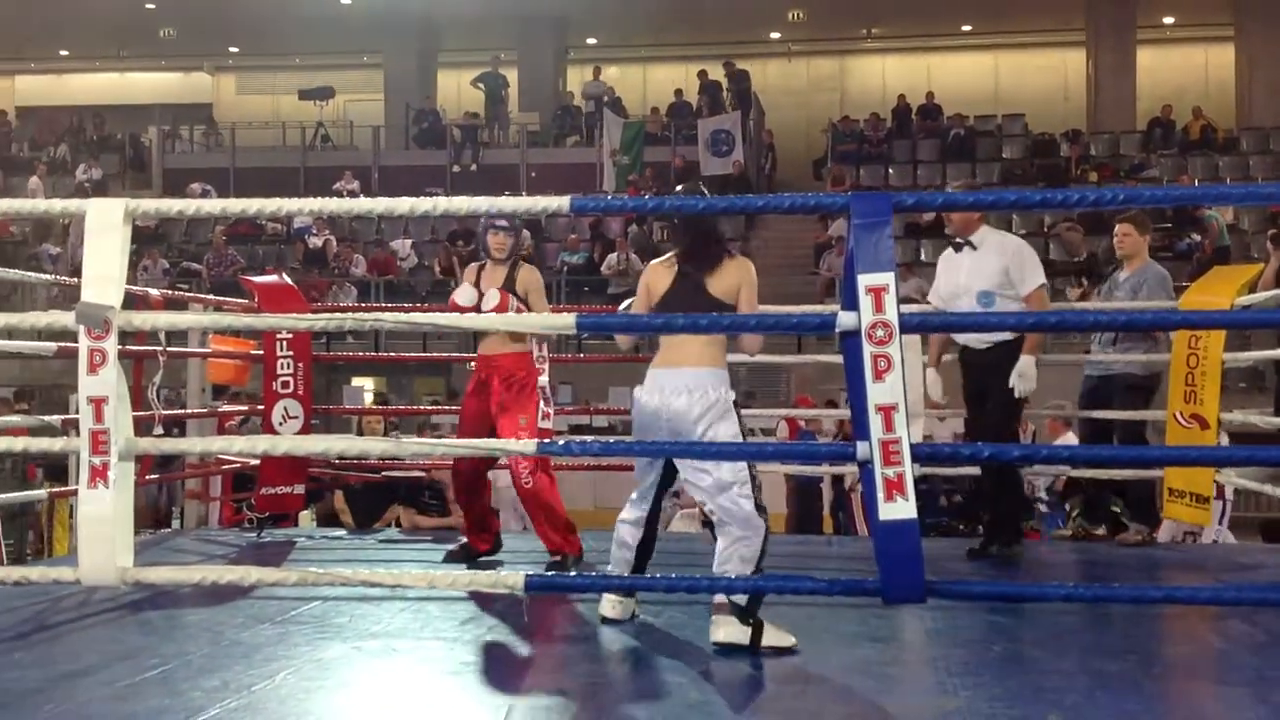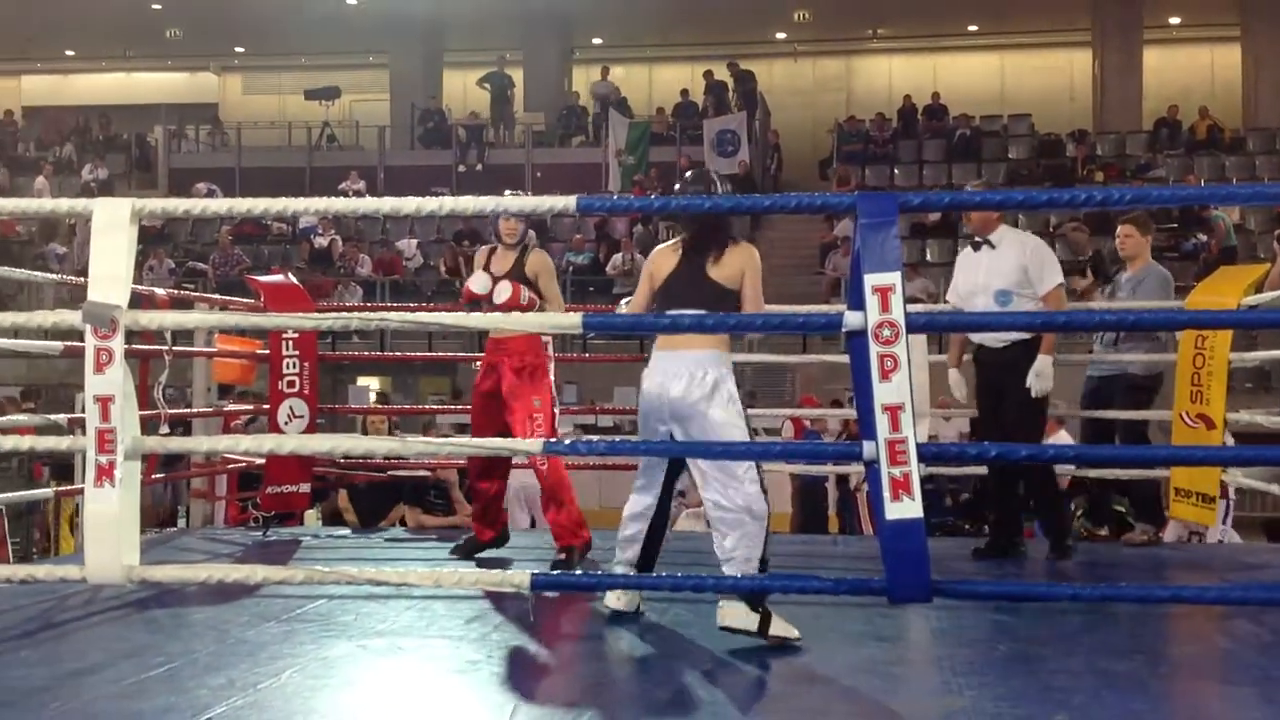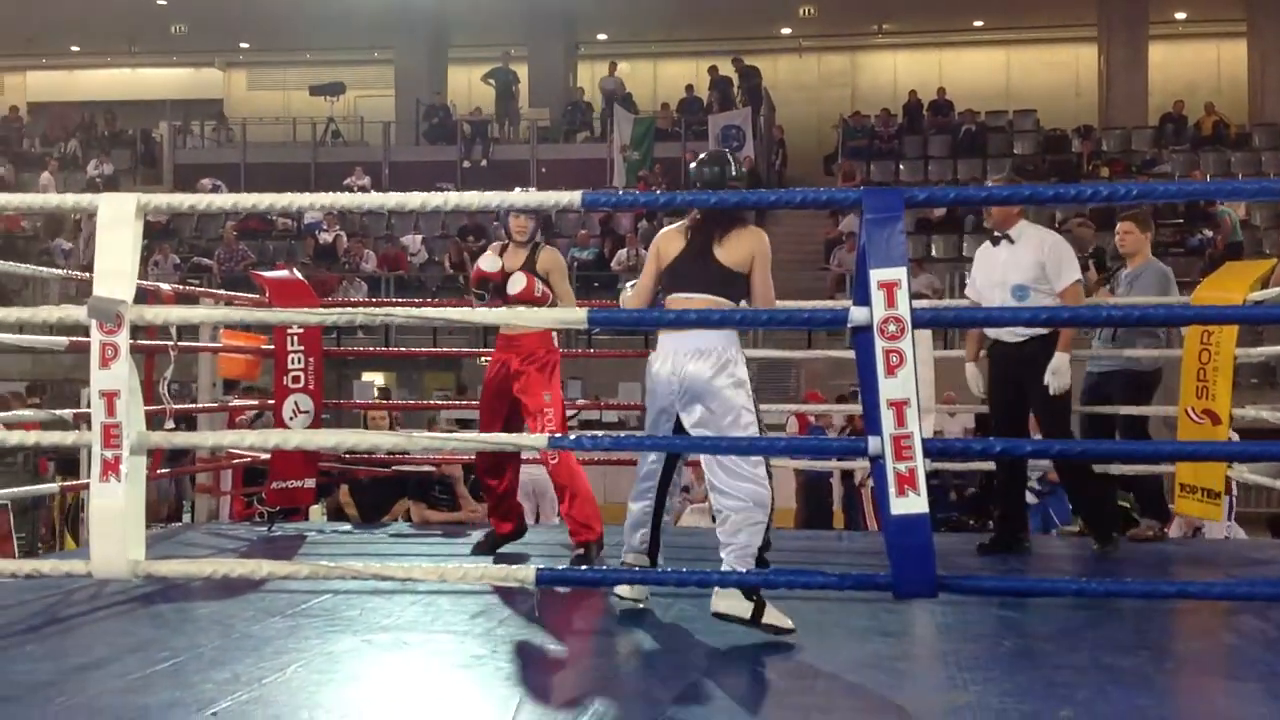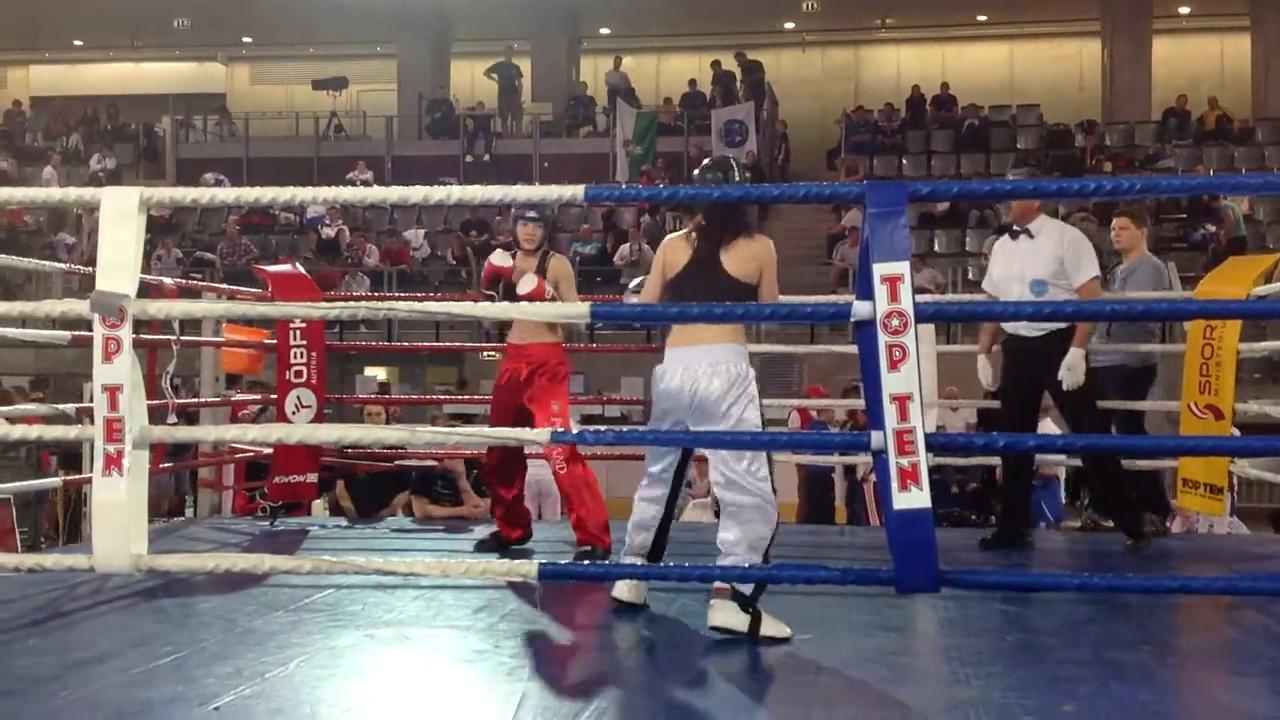
dt=0.1s
person 1, frame 1
left shoulder: (655, 269)
right shoulder: (738, 269)
left elbow: (626, 338)
right elbow: (751, 344)
left wrist: (619, 314)
left hip: (655, 391)
right hip: (704, 392)
left knee: (644, 494)
right knee: (737, 503)
left ankle: (618, 591)
right ankle: (730, 610)
person 1, frame 2
left shoulder: (660, 256)
right shoulder: (743, 255)
left wrist: (633, 308)
left hip: (659, 374)
right hip: (705, 376)
left knee: (650, 485)
right knee: (740, 491)
left ankle: (623, 585)
right ankle: (739, 601)
person 1, frame 3
left shoulder: (668, 237)
right shoulder: (752, 239)
left elbow: (635, 307)
right elbow: (763, 314)
left wrist: (628, 288)
left hip: (666, 357)
right hip: (715, 359)
left knee: (654, 471)
right knee: (742, 481)
left ankle: (633, 574)
right ankle: (733, 587)
person 1, frame 4
left shoulder: (672, 245)
right shoulder: (758, 248)
left elbow: (644, 311)
left wrist: (633, 293)
left hip: (674, 368)
right hip: (724, 372)
left knee: (659, 475)
right knee: (748, 489)
left ankle: (632, 574)
right ankle: (730, 597)
person 2, frame 1
left shoulder: (1010, 247)
right shoulder: (947, 259)
left elbow: (1038, 304)
right elbow: (940, 317)
left wrist: (1028, 358)
right wrist: (931, 366)
left hip: (1007, 355)
right hip: (972, 359)
left knee: (999, 441)
right knee: (984, 444)
left ankle: (1006, 530)
right ankle: (1000, 534)
person 2, frame 2
left shoulder: (1028, 247)
right shoulder: (965, 258)
left elbow: (1056, 305)
left wrist: (1045, 358)
right wrist: (953, 366)
left hip: (1024, 355)
right hip: (987, 359)
left knee: (1025, 443)
right knee: (994, 446)
left ankle: (1056, 532)
right ankle: (1004, 534)
person 2, frame 3
left shoulder: (1047, 242)
right shoulder: (984, 252)
left elbow: (1074, 301)
right elbow: (977, 311)
left wrist: (1062, 355)
right wrist: (971, 359)
left hip: (1041, 350)
right hip: (1002, 354)
left knee: (1059, 439)
right knee: (1006, 443)
left ankle: (1102, 525)
right ankle: (1010, 531)
person 2, frame 4
left shoulder: (1066, 238)
right shoulder: (1001, 246)
left elbow: (1091, 298)
right elbow: (993, 305)
left wrist: (1077, 351)
right wrist: (984, 352)
left hip: (1059, 345)
right hip: (1017, 349)
left knee: (1087, 434)
right knee: (1013, 438)
left ankle: (1130, 521)
right ankle: (1013, 526)
person 3, frame 1
left shoulder: (527, 275)
right shoulder: (471, 273)
left wrist: (519, 313)
right wrist: (459, 313)
left hip: (517, 373)
right hip: (482, 373)
left knee: (524, 464)
right knee: (467, 464)
left ankle: (564, 545)
right ankle: (482, 539)
person 3, frame 2
left shoulder: (537, 259)
right shoulder: (483, 257)
left elbow: (558, 314)
left wrist: (531, 303)
right wrist: (471, 300)
left hip: (528, 358)
right hip: (493, 357)
right knee: (484, 450)
left ankle: (572, 538)
right ankle: (489, 529)
person 3, frame 3
left shoulder: (548, 256)
right shoulder: (495, 253)
left elbow: (571, 309)
right elbow: (484, 308)
left wrist: (544, 297)
right wrist: (480, 285)
left hip: (537, 353)
right hip: (503, 353)
left ankle: (587, 534)
right ankle: (506, 523)
person 3, frame 4
left shoulder: (557, 265)
right shoulder: (503, 261)
left wrist: (550, 299)
right wrist: (490, 287)
left hip: (548, 362)
right hip: (512, 361)
left knee: (560, 450)
right knee: (499, 451)
left ankle: (594, 537)
right ankle: (512, 528)
person 4, frame 1
left shoulder: (1155, 276)
right shoulder: (1111, 277)
left wrist: (1100, 306)
left hip: (1134, 374)
right hip: (1097, 372)
left knee: (1131, 446)
right knee: (1090, 443)
left ankle: (1142, 524)
right ankle: (1091, 520)
person 4, frame 2
left shoulder: (1156, 277)
right shoulder: (1115, 278)
left wrist: (1102, 303)
right wrist: (1089, 290)
left hip: (1135, 374)
right hip: (1099, 371)
left knee: (1134, 446)
right knee: (1092, 444)
left ankle: (1148, 523)
right ankle: (1096, 520)
person 4, frame 3
left shoulder: (1155, 272)
right shoulder: (1118, 275)
left wrist: (1103, 297)
right wrist: (1097, 287)
left hip: (1133, 370)
right hip: (1100, 368)
left knee: (1133, 440)
right knee: (1092, 440)
left ankle: (1154, 518)
person 4, frame 4
left shoulder: (1150, 268)
right shoulder: (1116, 271)
left hip: (1129, 365)
right hip: (1099, 362)
left knee: (1130, 435)
left ankle: (1156, 511)
